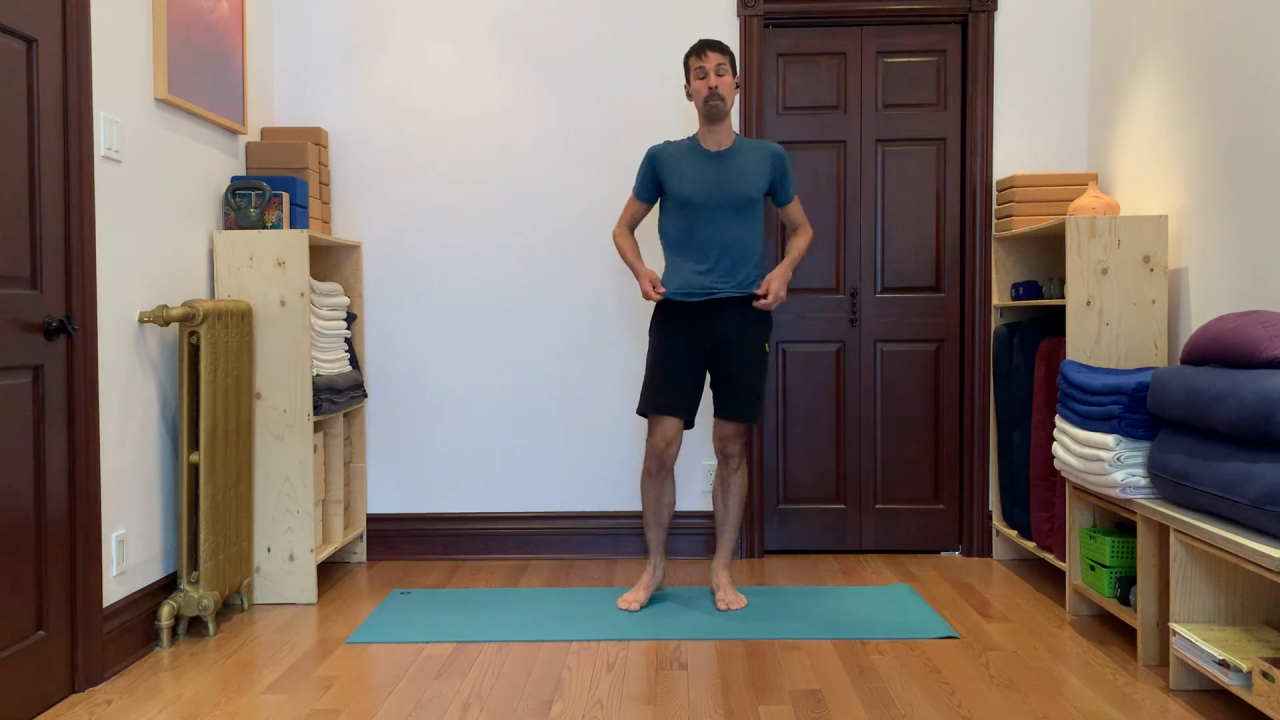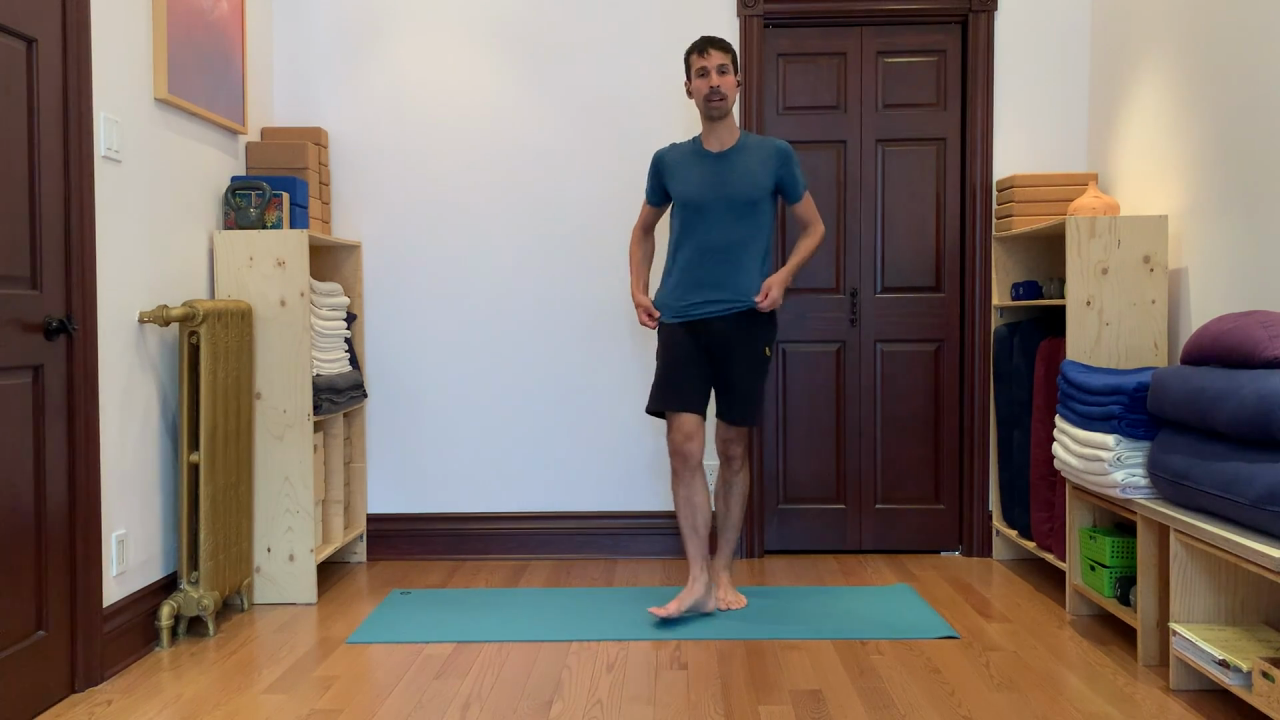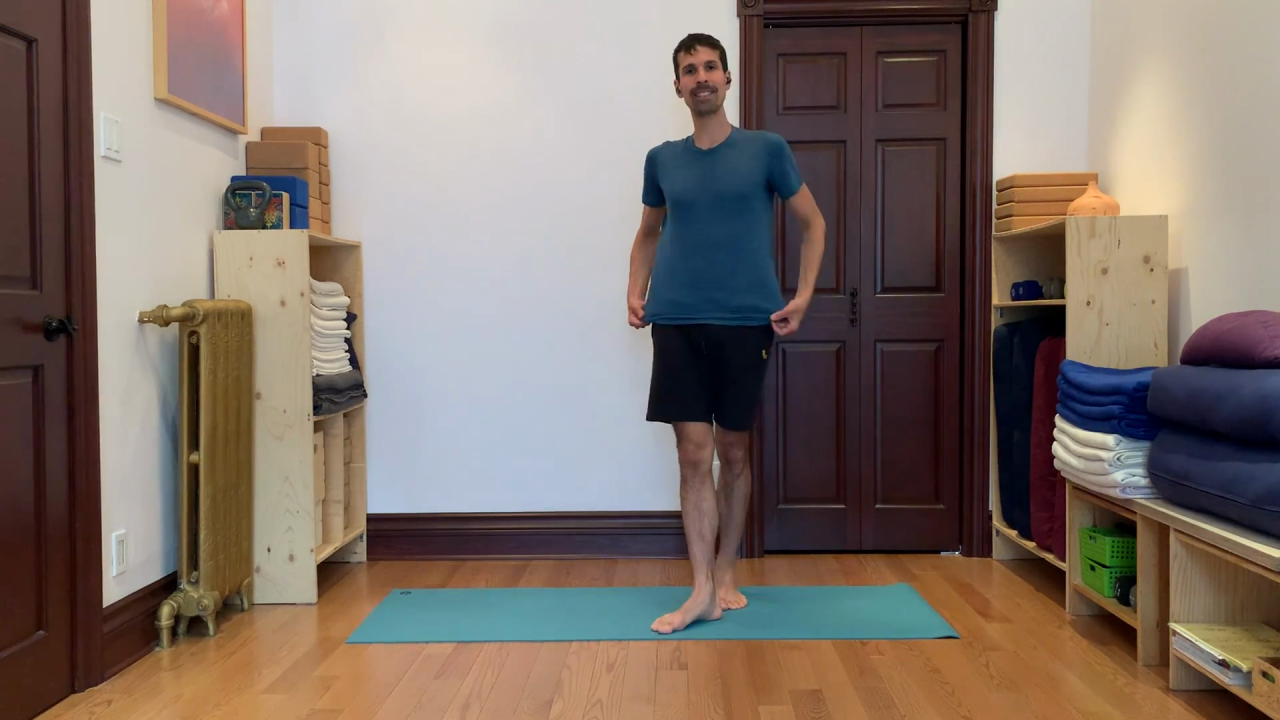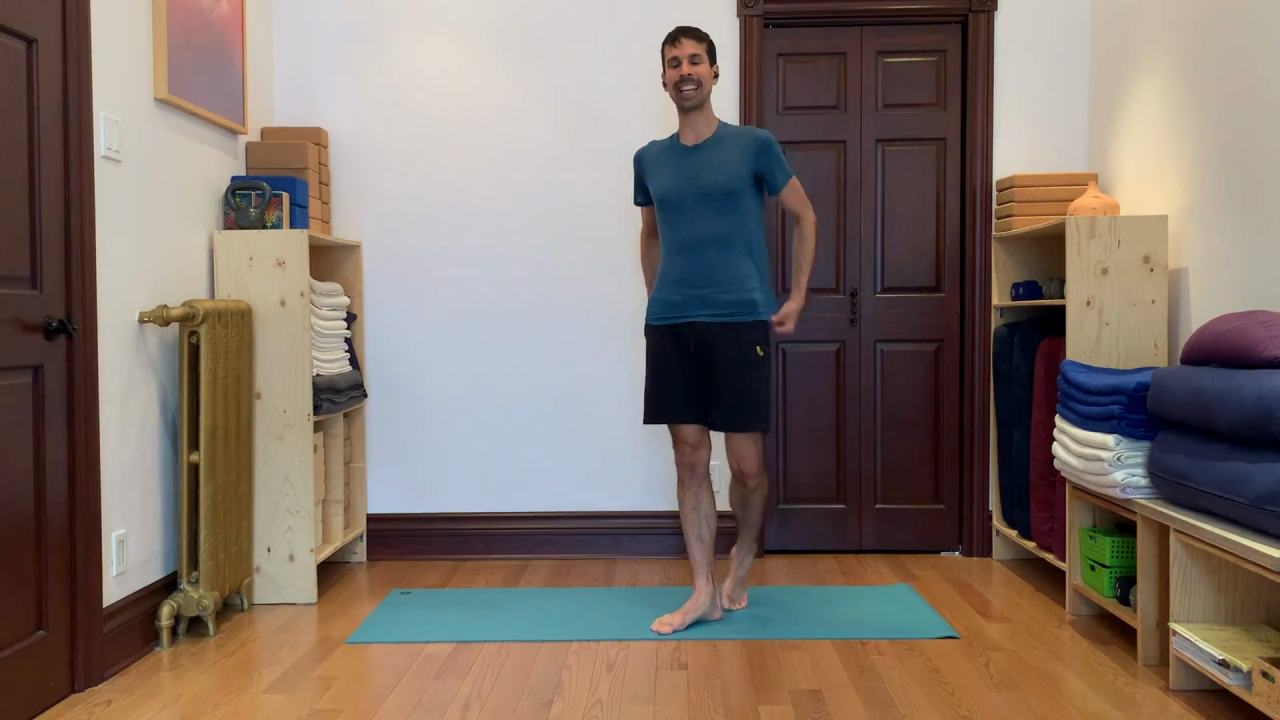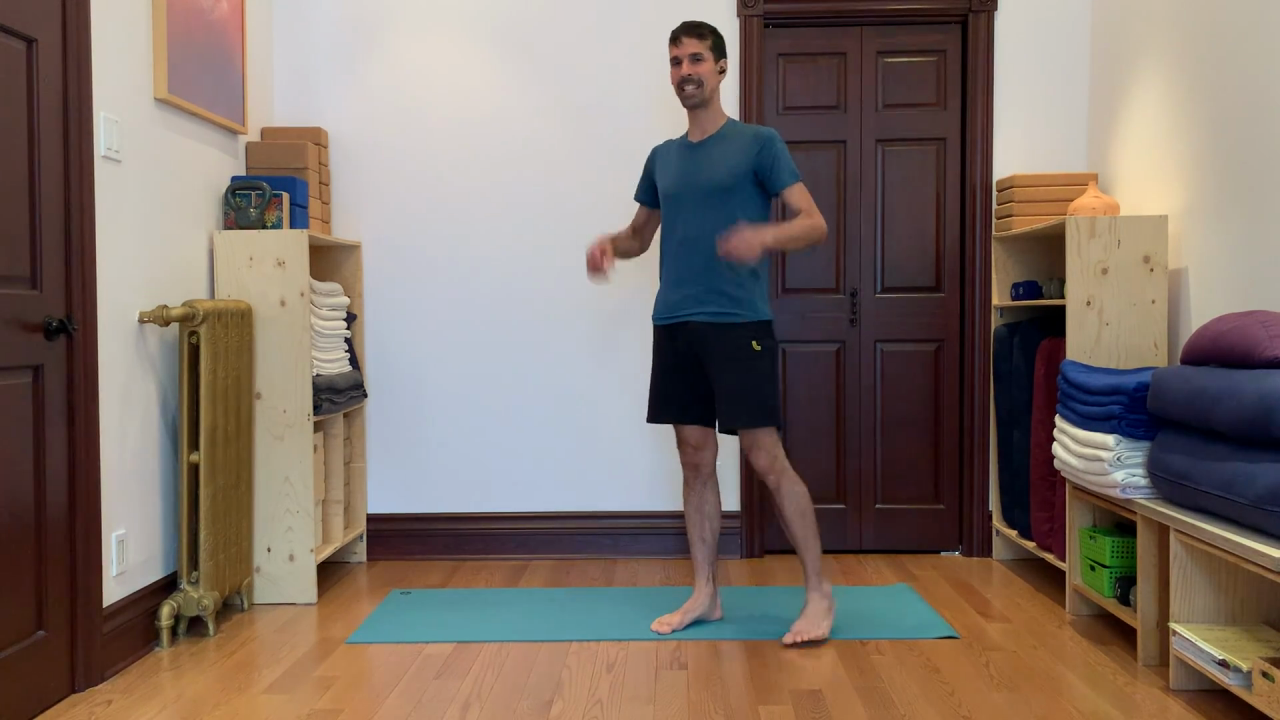
dt=0.3s
person 1, frame 1
left shoulder: (769, 157)
right shoulder: (663, 158)
left elbow: (801, 229)
right elbow: (624, 228)
left wrist: (782, 272)
right wrist: (641, 273)
left hip: (743, 318)
right hip: (678, 317)
left knee: (732, 448)
right knee: (661, 446)
left ankle: (721, 570)
right ankle: (654, 566)
person 1, frame 2
left shoulder: (774, 155)
right shoulder: (668, 160)
left elbow: (813, 226)
right elbow: (643, 229)
left wrist: (785, 274)
right wrist: (639, 289)
left hip: (746, 320)
right hip: (681, 321)
left knee: (733, 449)
right knee: (684, 447)
left ankle: (723, 571)
right ankle: (697, 581)
person 1, frame 3
left shoulder: (766, 149)
right shoulder: (661, 160)
left elbow: (812, 221)
left wrist: (803, 294)
right wrist: (635, 291)
left hip: (744, 324)
right hip: (677, 324)
left knee: (733, 453)
right knee: (694, 455)
left ankle: (726, 571)
right ankle: (702, 590)
person 1, frame 4
left shoulder: (754, 145)
right shoulder: (649, 159)
left elbow: (804, 217)
left wrist: (797, 297)
left hip: (740, 323)
right hip: (671, 326)
left knee: (746, 460)
right knee: (690, 459)
left ankle: (744, 548)
right ankle: (703, 591)
person 1, frame 5
left shoulder: (759, 143)
right shoulder: (662, 157)
left elbow: (814, 222)
right elbow: (641, 235)
left wrist: (765, 236)
right wrist: (610, 244)
left hip: (738, 324)
right hip: (674, 325)
left knee: (767, 460)
right knee: (695, 459)
left ankle: (819, 590)
right ankle: (704, 592)
